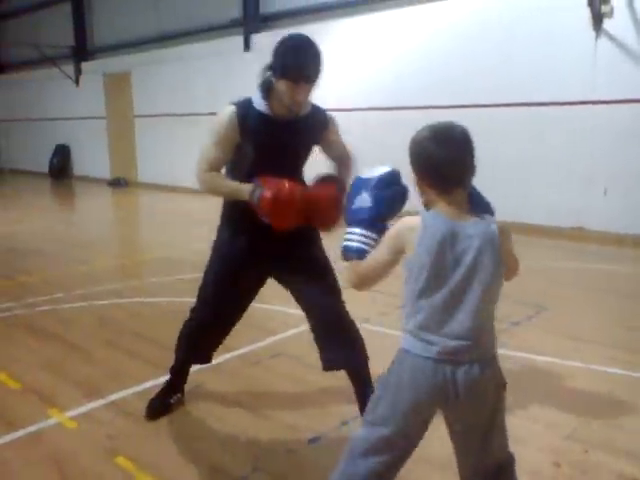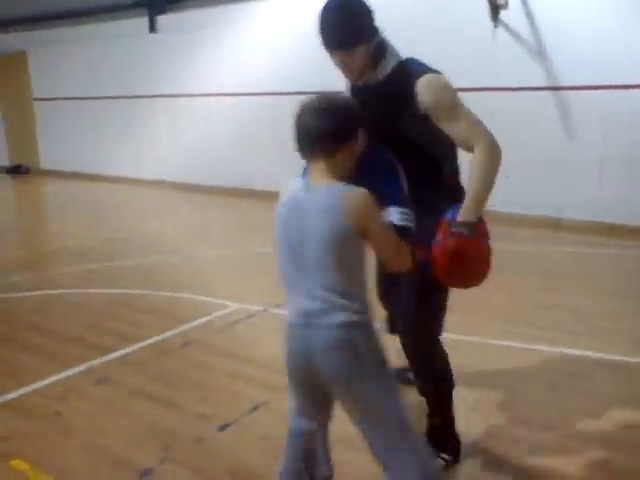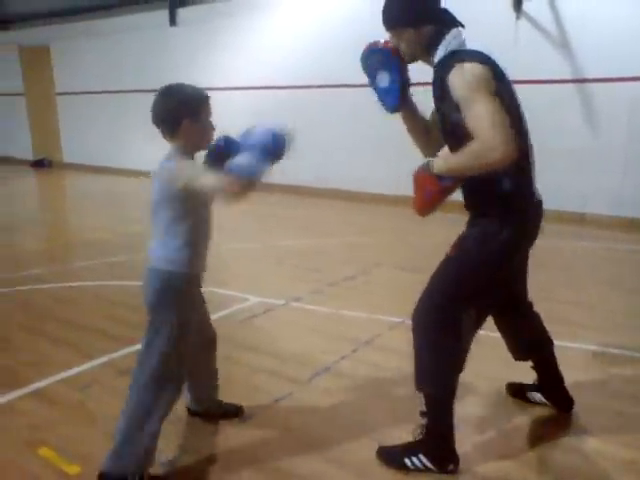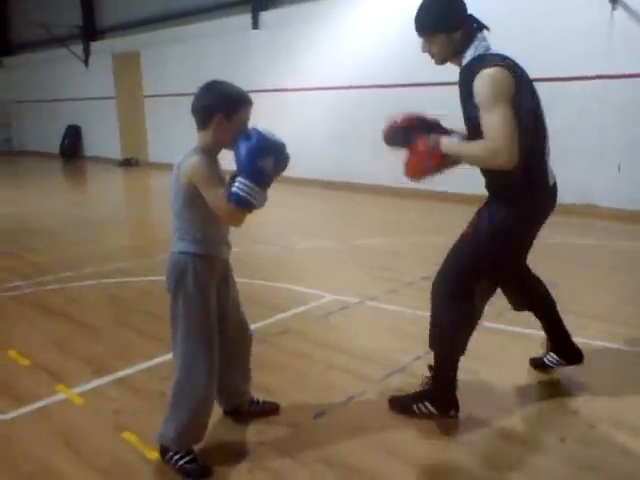
dt=1s
person 1, frame 1
left shoulder: (320, 121)
right shoulder: (236, 117)
left elbow: (343, 160)
right elbow: (206, 176)
right wrist: (250, 191)
left hip: (296, 234)
right hip: (242, 235)
left knee: (333, 317)
right knee: (206, 316)
left ankle: (371, 408)
right ankle: (175, 385)
person 1, frame 2
left shoulder: (423, 84)
right shoulder: (356, 89)
left elbow: (485, 145)
left wrist: (469, 213)
left hip: (436, 215)
left knee: (415, 321)
right knee: (393, 296)
left ankle: (443, 437)
right ankle: (419, 367)
person 1, frame 3
left shoulder: (465, 72)
right shoulder: (454, 71)
left elbow: (498, 149)
right elbow: (434, 142)
left wrist: (439, 167)
right wrist: (400, 101)
left hip: (501, 216)
right hip: (514, 211)
left knee: (436, 317)
right knee: (509, 303)
left ankle: (437, 447)
right ankle: (553, 390)
person 1, frame 4
left shoulder: (489, 75)
right shoulder: (485, 69)
left elbow: (501, 154)
left wrist: (445, 145)
right wrist: (440, 135)
left hip: (516, 200)
right hip: (529, 193)
left knee: (452, 287)
right knee: (512, 272)
left ankle: (440, 395)
right ankle: (563, 347)
person 2, frame 1
left shoulder: (410, 229)
right shoulder: (495, 232)
left elbow: (358, 279)
left wrist: (363, 223)
left hip: (418, 366)
right hip: (476, 369)
person 2, frame 2
left shoulder: (289, 198)
right shoulder: (356, 200)
right elbow: (400, 261)
left hip: (300, 336)
right hip: (345, 339)
left knee: (306, 426)
right knee: (396, 441)
person 2, frame 3
left shoulder: (175, 165)
right shoulder: (183, 168)
left elbow: (197, 205)
right elbow: (232, 187)
left wrist: (219, 163)
left hip: (181, 278)
right hip: (173, 281)
left knee: (201, 341)
right knee: (160, 373)
left ankle: (204, 402)
person 2, frame 4
left shoulder: (210, 161)
right shoulder: (197, 164)
left elbow: (229, 207)
right elbow: (233, 216)
left wrist: (257, 171)
right wrist: (252, 171)
left hip: (216, 263)
right hip: (193, 268)
left knee: (236, 338)
right knee: (198, 358)
left ankle: (237, 401)
right ankle: (176, 442)
